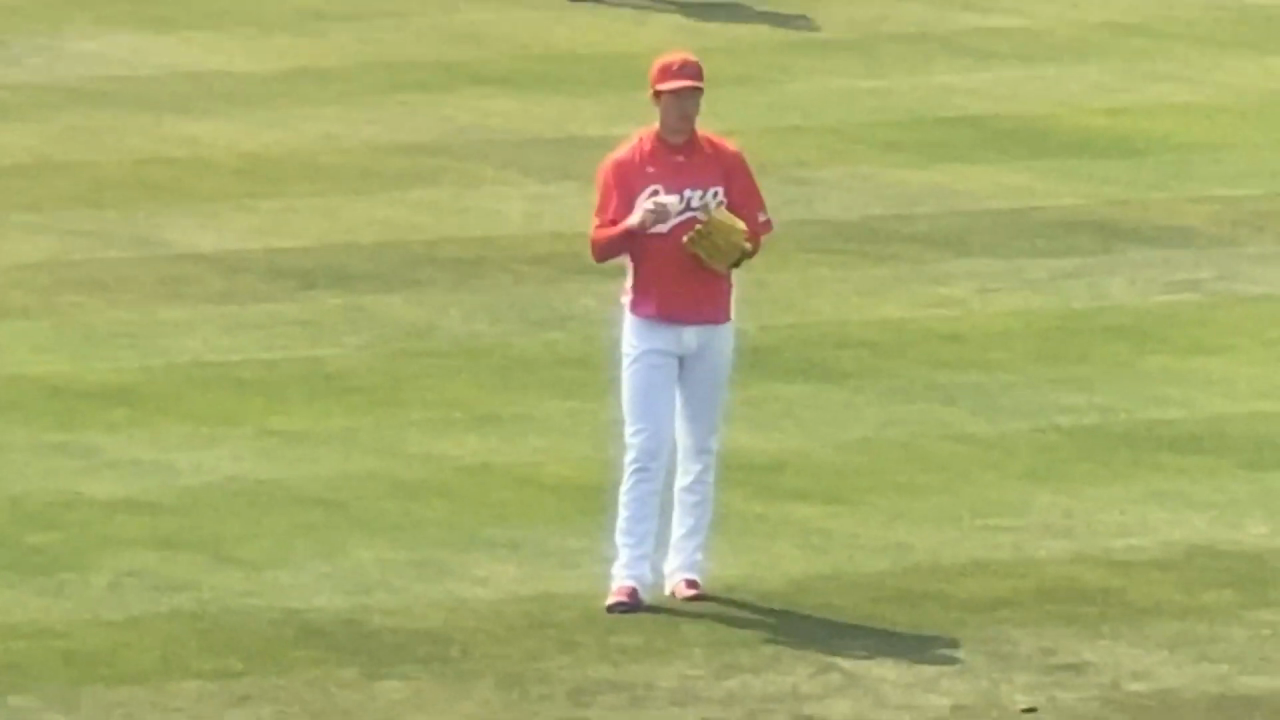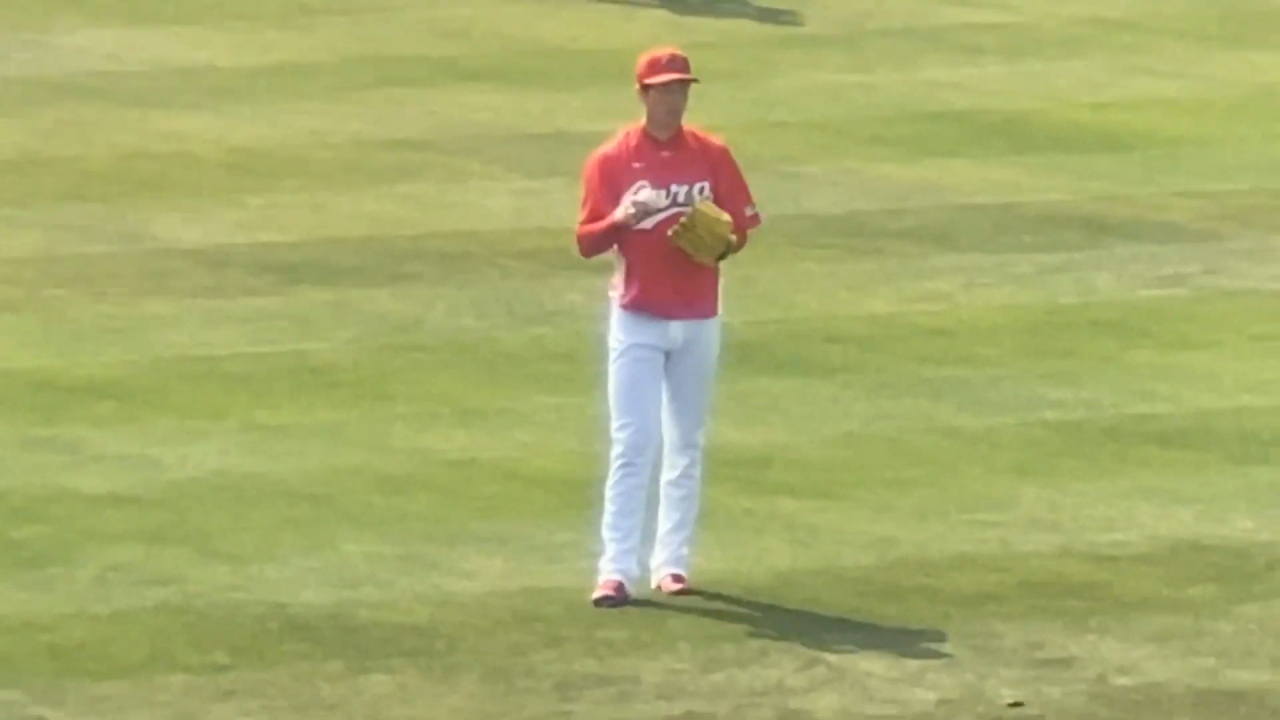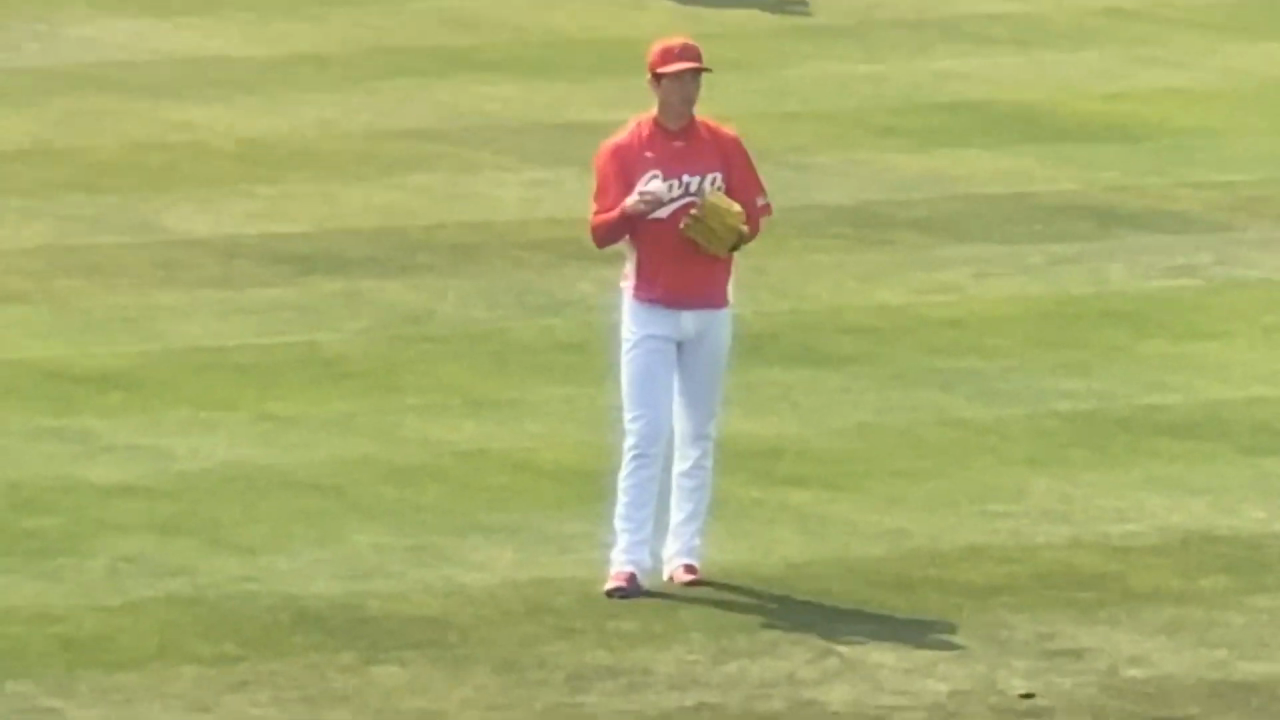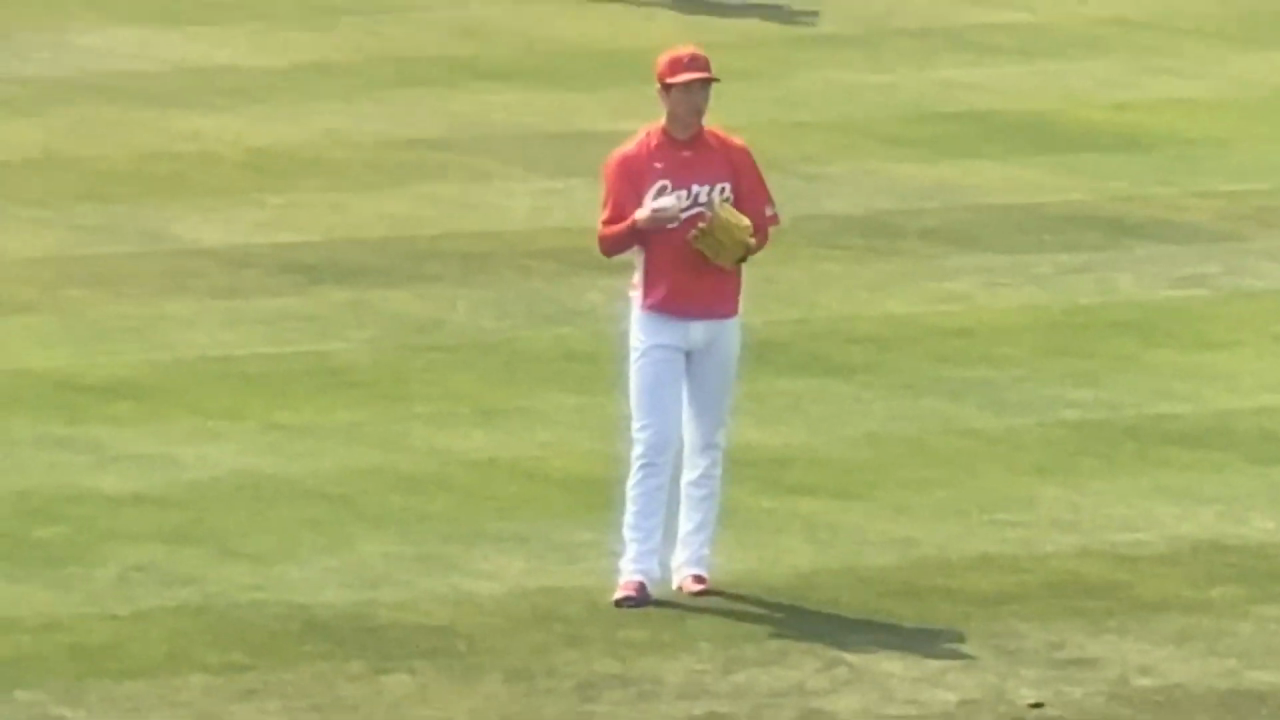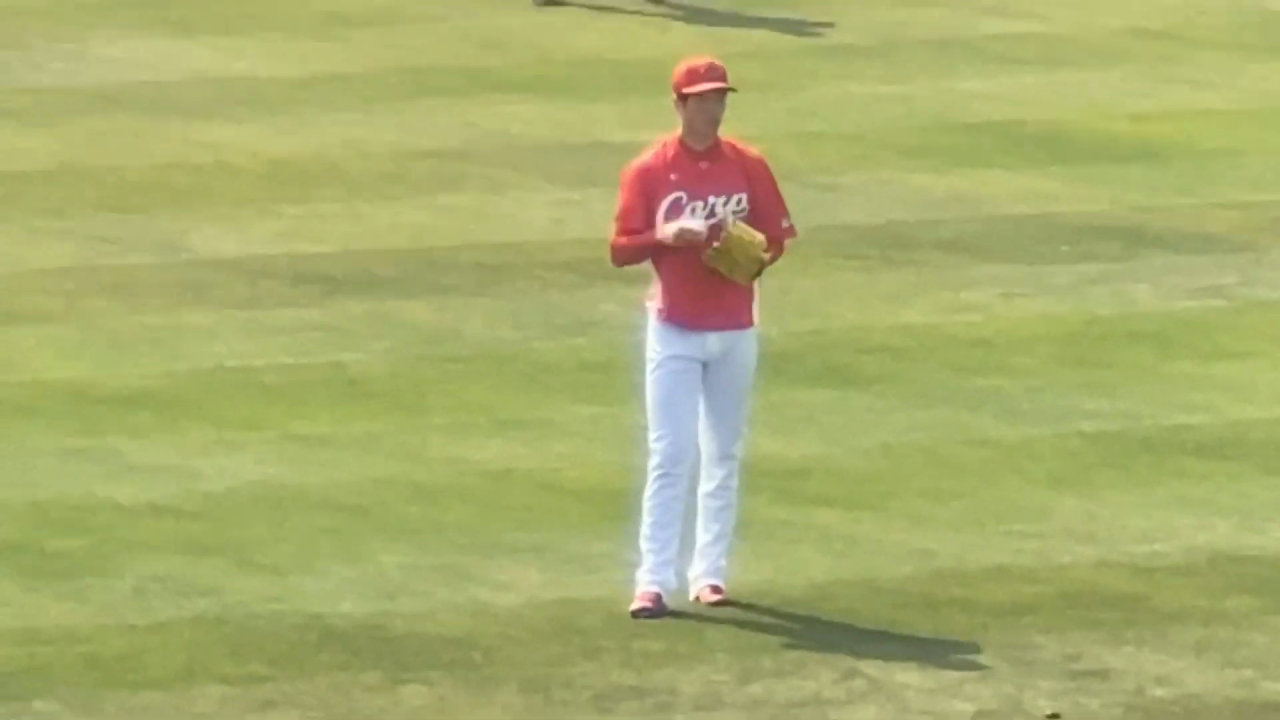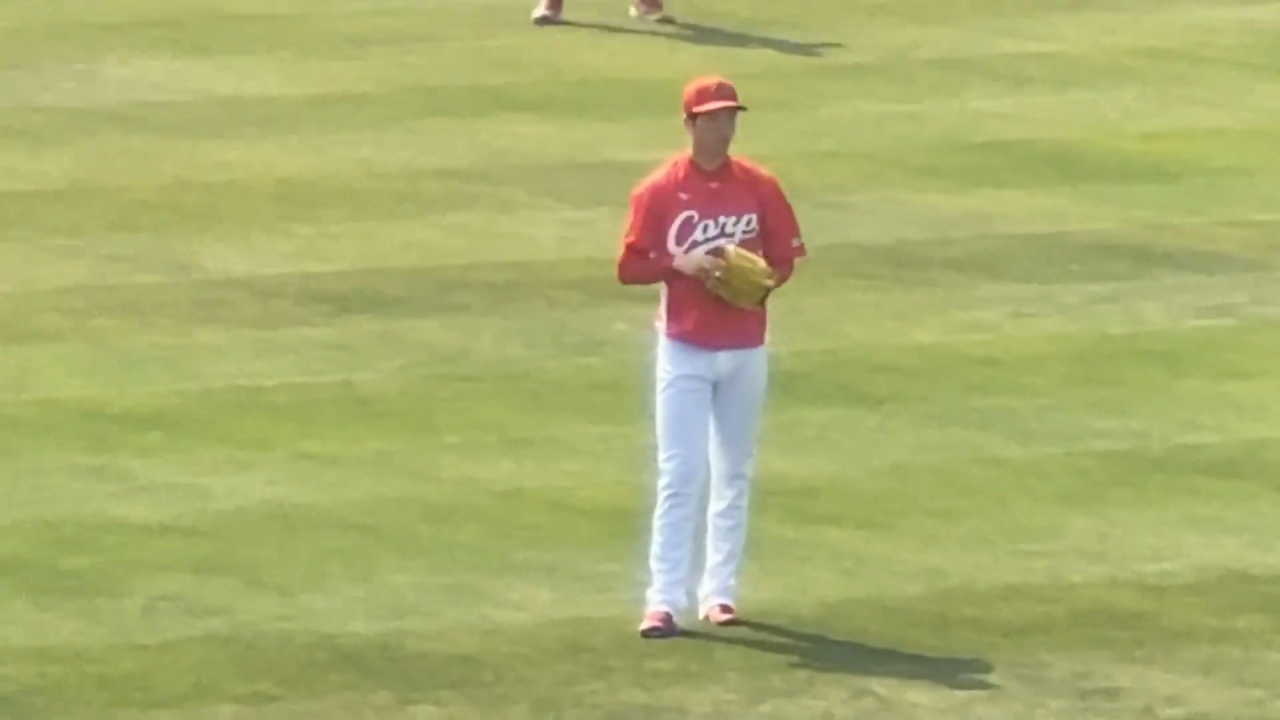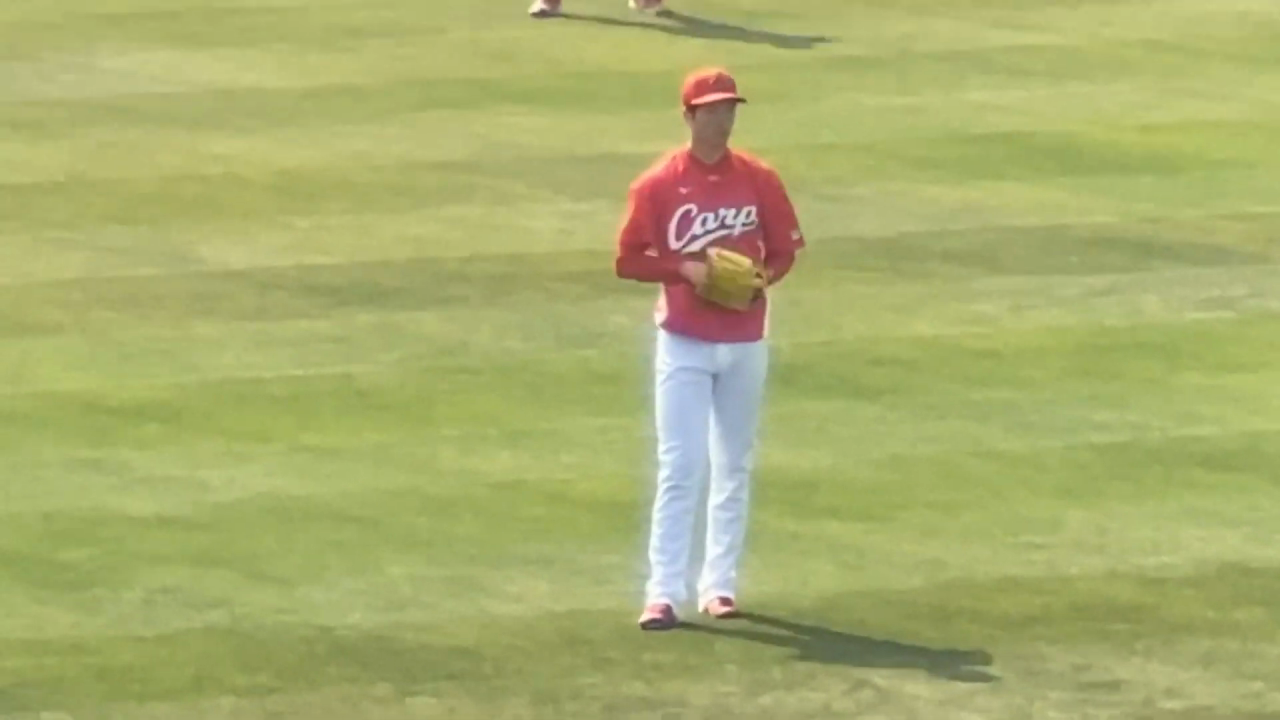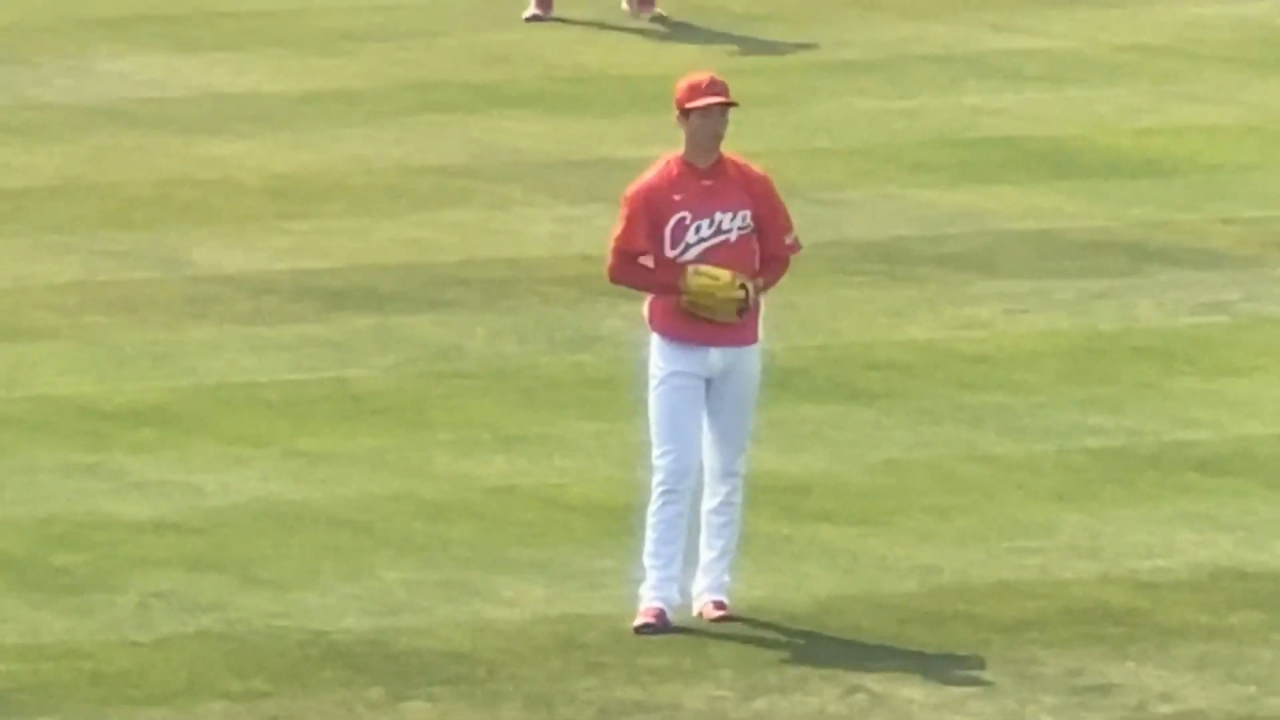
dt=0.1s
person 1, frame 1
left shoulder: (727, 159)
right shoulder: (624, 164)
left elbow: (754, 236)
right elbow: (600, 247)
right wrist: (636, 223)
left hip: (712, 325)
right hip: (649, 325)
left knee: (700, 450)
right knee: (646, 449)
left ankle: (686, 567)
right ankle: (630, 574)
person 1, frame 2
left shoulder: (713, 154)
right shoulder: (610, 159)
left elbow: (740, 230)
right elbow: (586, 242)
right wrist: (621, 217)
left hip: (698, 319)
right hip: (636, 319)
left knee: (687, 444)
right knee: (632, 443)
left ankle: (671, 561)
right ankle: (617, 568)
person 1, frame 3
left shoulder: (724, 144)
right shoulder: (622, 149)
left elbow: (752, 219)
right elbow: (600, 233)
right wrist: (634, 207)
left hip: (710, 310)
right hip: (648, 309)
left knee: (698, 435)
right knee: (645, 434)
left ankle: (683, 552)
right ankle: (628, 560)
person 1, frame 4
left shoulder: (733, 154)
right shoulder: (630, 159)
left elbow: (760, 230)
right elbow: (608, 242)
right wrist: (642, 221)
left hip: (719, 319)
right hip: (657, 318)
left knee: (707, 444)
right knee: (653, 443)
left ankle: (692, 562)
right ankle: (637, 569)
person 1, frame 5
left shoulder: (749, 165)
right shoulder: (647, 170)
left elbow: (776, 239)
right elbow: (620, 250)
right wrist: (664, 237)
left hip: (736, 330)
right hip: (674, 330)
left knee: (724, 455)
right knee: (670, 453)
left ankle: (710, 573)
right ankle: (654, 579)
person 1, frame 6
left shoulder: (759, 185)
right shoulder: (658, 189)
left elbow: (784, 259)
right elbow: (627, 268)
right wrist: (677, 264)
left hip: (746, 349)
right hip: (684, 349)
left knee: (734, 474)
right knee: (680, 473)
left ankle: (720, 592)
right ankle: (664, 598)
person 1, frame 7
left shoulder: (759, 178)
right shoulder: (657, 183)
left elbow: (785, 250)
right elbow: (627, 260)
left wrist: (760, 279)
right wrist: (681, 270)
left hip: (746, 342)
right hip: (684, 342)
left knee: (734, 466)
right knee: (681, 465)
left ankle: (719, 584)
right ankle: (664, 591)
person 1, frame 8
left shoulder: (752, 183)
right shoulder: (651, 189)
left elbow: (779, 255)
right elbow: (620, 268)
left wrist: (754, 286)
right wrist: (677, 282)
left hip: (739, 346)
right hip: (677, 347)
left knee: (727, 471)
right knee: (674, 470)
left ankle: (713, 589)
right ankle: (657, 595)
